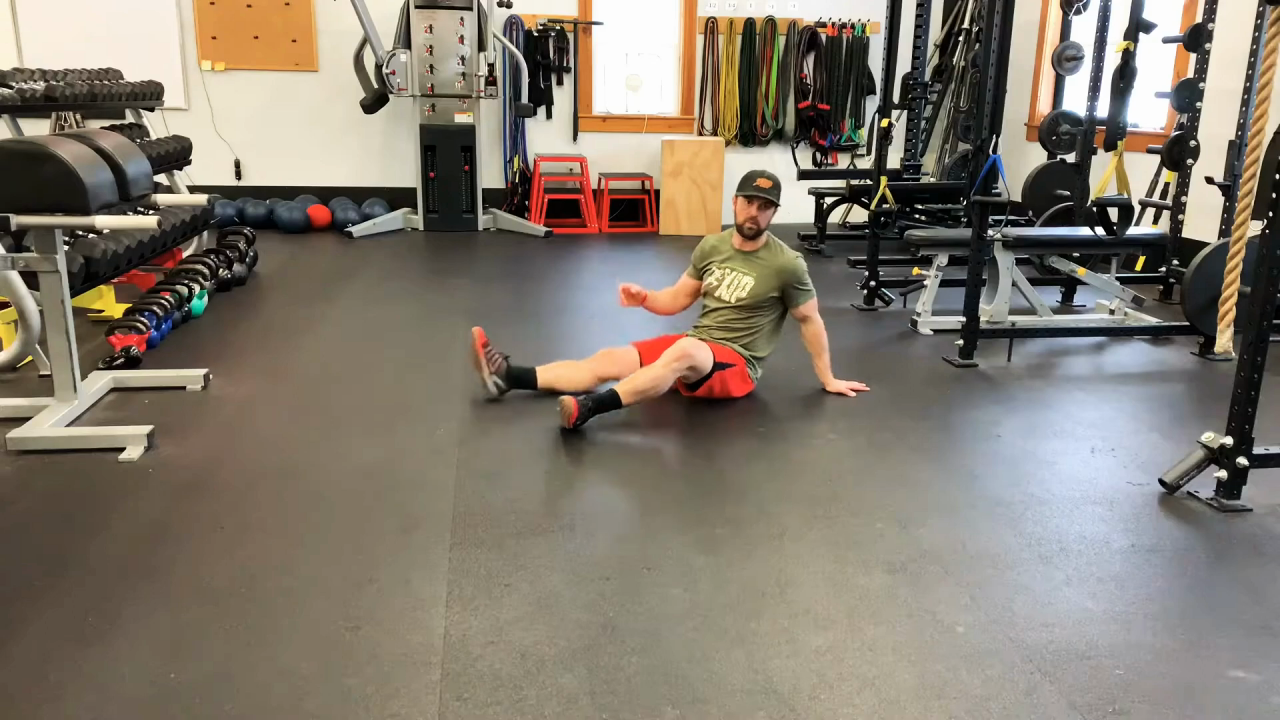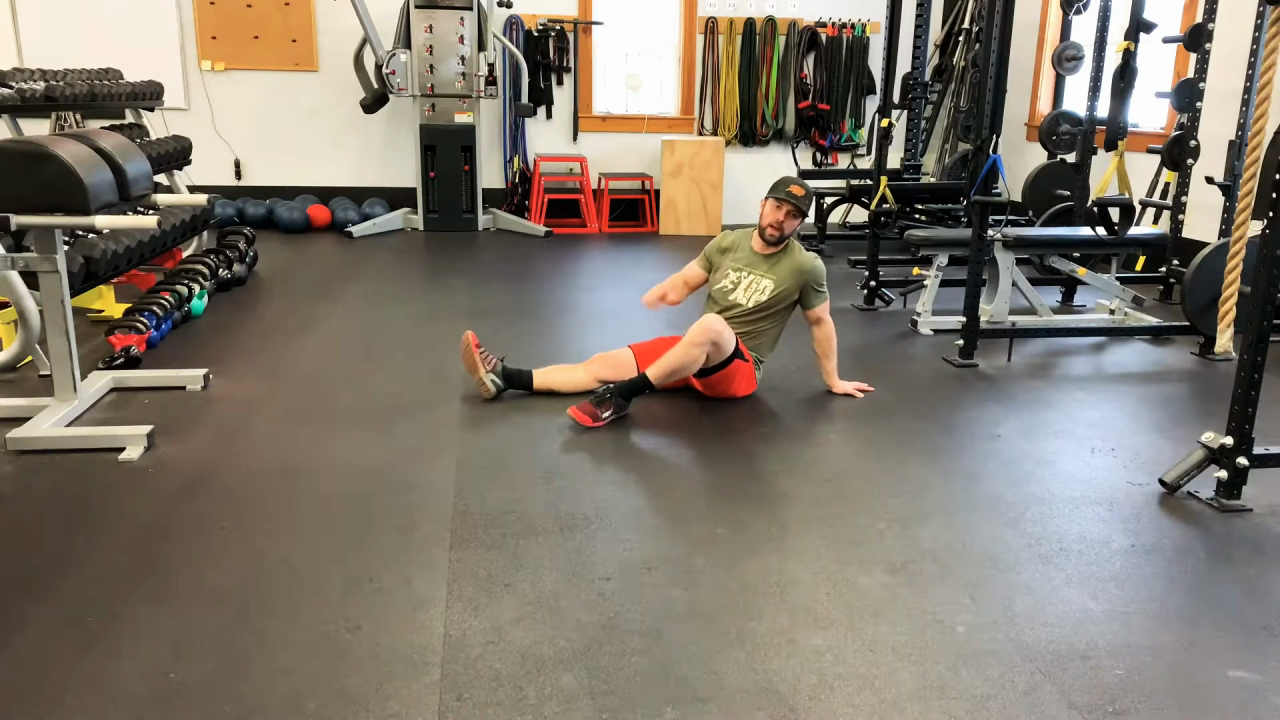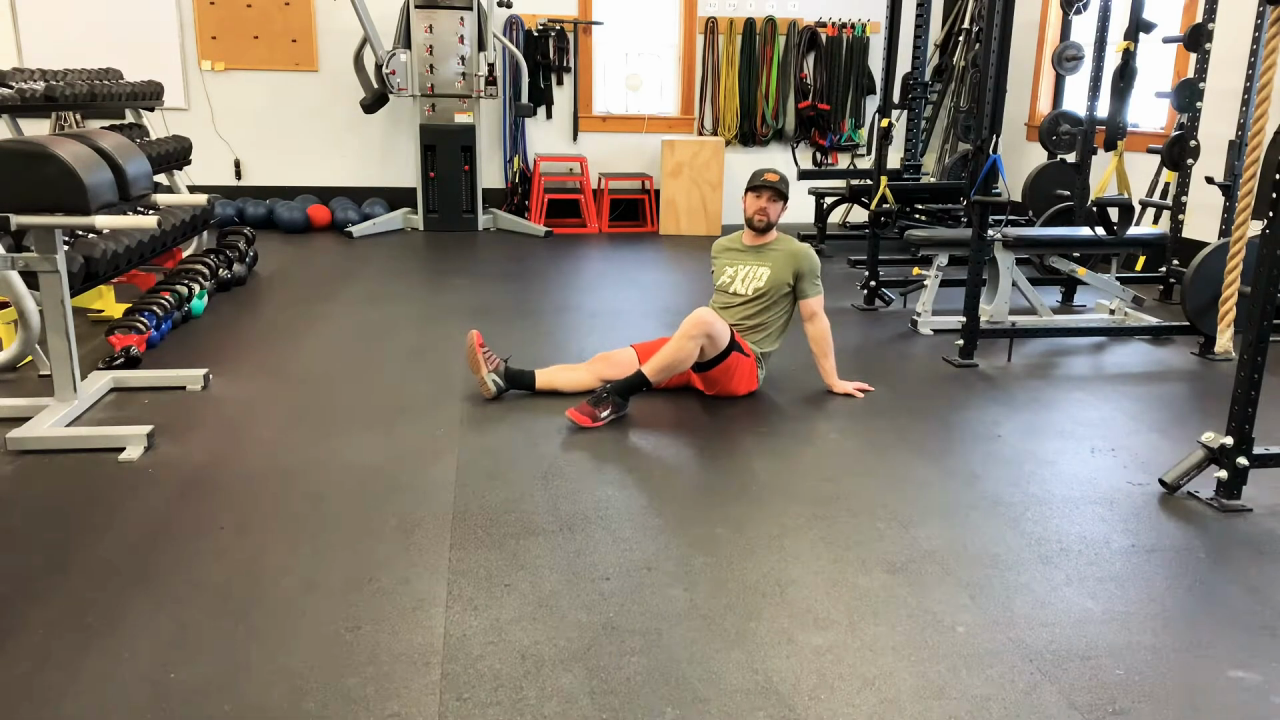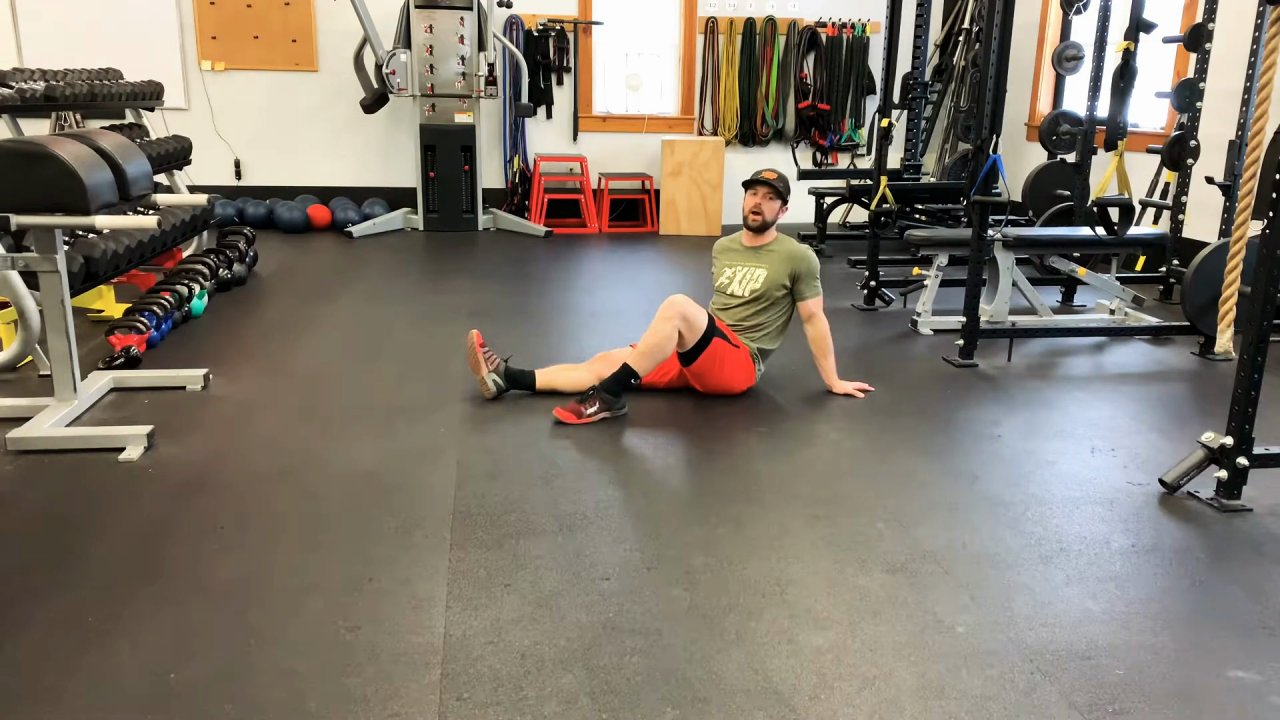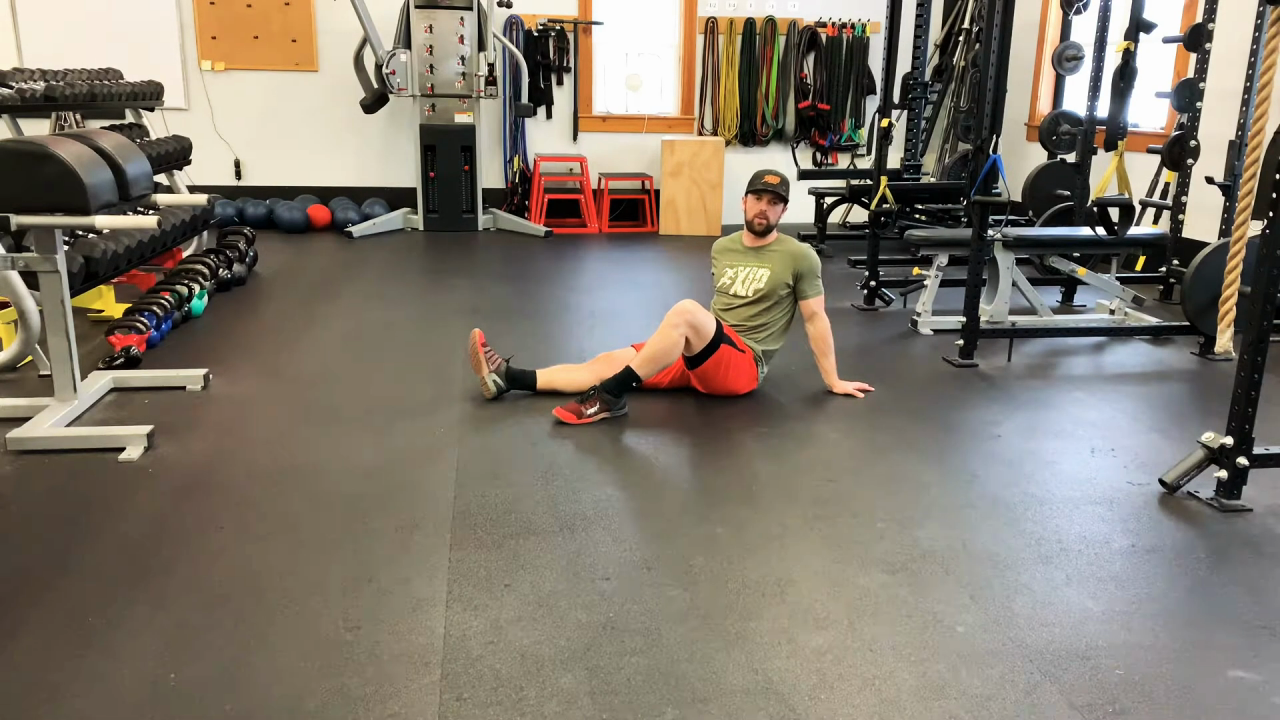
dt=1s
person 1, frame 1
left shoulder: (788, 265)
right shoulder: (711, 246)
left elbow: (809, 319)
right elbow: (679, 298)
left wrist: (828, 379)
right wrist: (645, 298)
left hip: (735, 368)
right hip: (692, 353)
left knee: (685, 349)
right knee: (605, 361)
left ankle: (589, 408)
right ankle: (508, 377)
person 1, frame 2
left shoulder: (805, 267)
right shoulder: (727, 242)
left elbow: (821, 322)
right elbow: (685, 282)
left wrist: (833, 380)
right wrist: (661, 292)
left hip: (737, 368)
right hip: (692, 351)
left knee: (710, 325)
right knee: (602, 364)
left ankle: (621, 397)
right ankle: (504, 378)
person 1, frame 3
left shoulder: (799, 256)
right shoulder: (722, 247)
left elbow: (814, 317)
left wrist: (833, 380)
left hip: (741, 366)
right hip: (696, 356)
left knee: (702, 319)
right knee: (606, 363)
left ankle: (619, 396)
right ankle: (506, 379)
person 1, frame 4
left shoulder: (797, 257)
right shoulder: (722, 247)
left elbow: (813, 319)
left wrist: (833, 380)
left hip: (736, 364)
right hip: (696, 356)
left knee: (677, 305)
right knee: (606, 360)
left ankle: (608, 396)
right ankle: (506, 379)
person 1, frame 5
left shoulder: (799, 257)
right shoulder: (722, 248)
left elbow: (815, 317)
left wrist: (833, 380)
left hip: (741, 365)
right hip: (697, 356)
left knee: (686, 311)
right knee: (610, 360)
left ankle: (611, 397)
right ankle: (507, 378)
